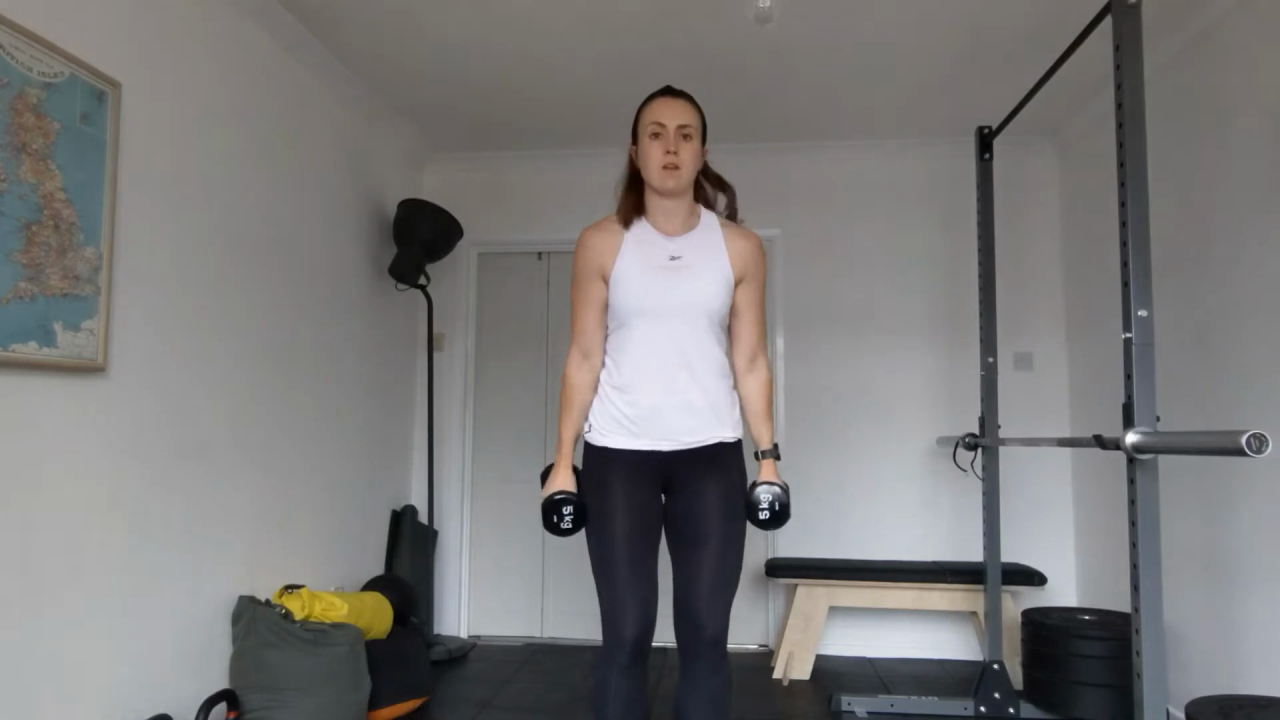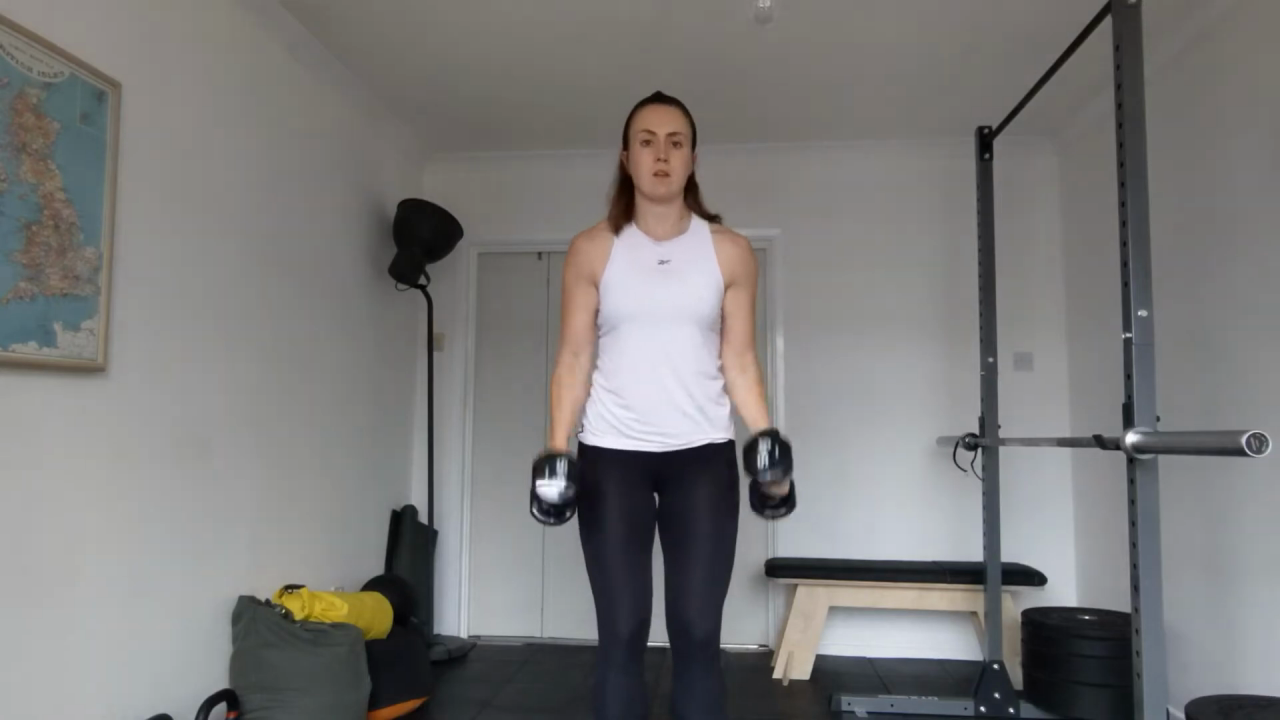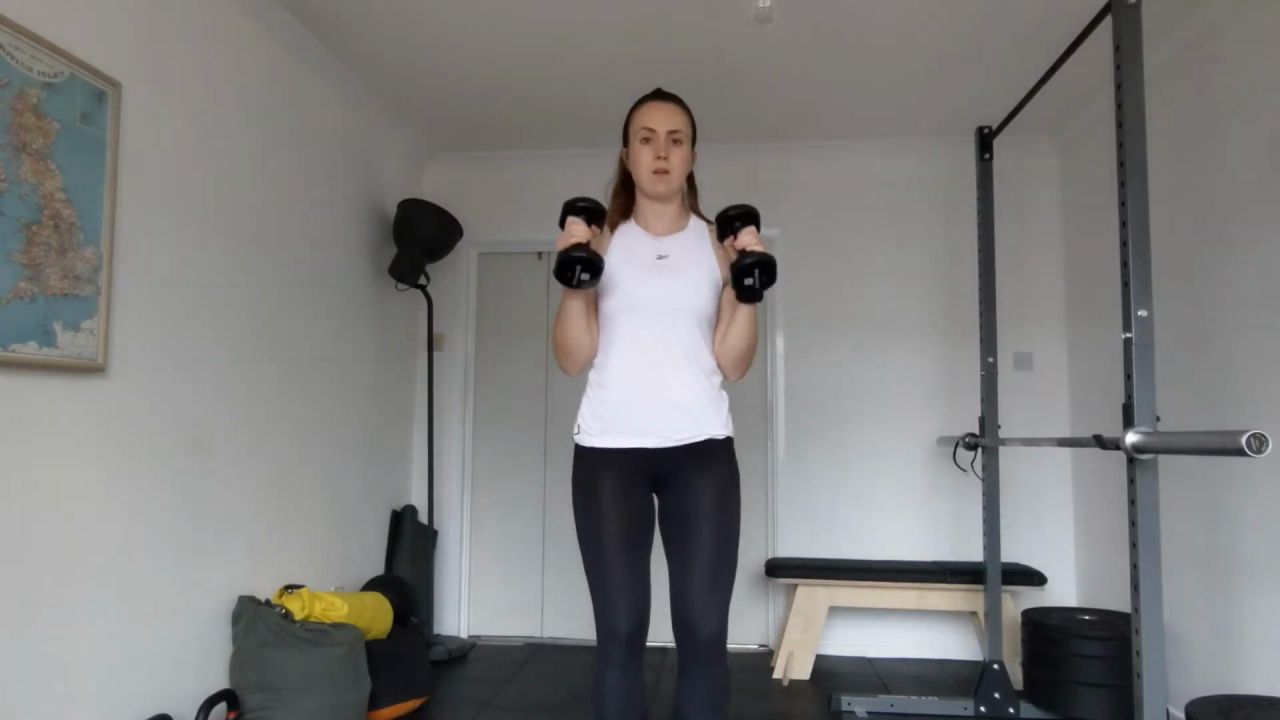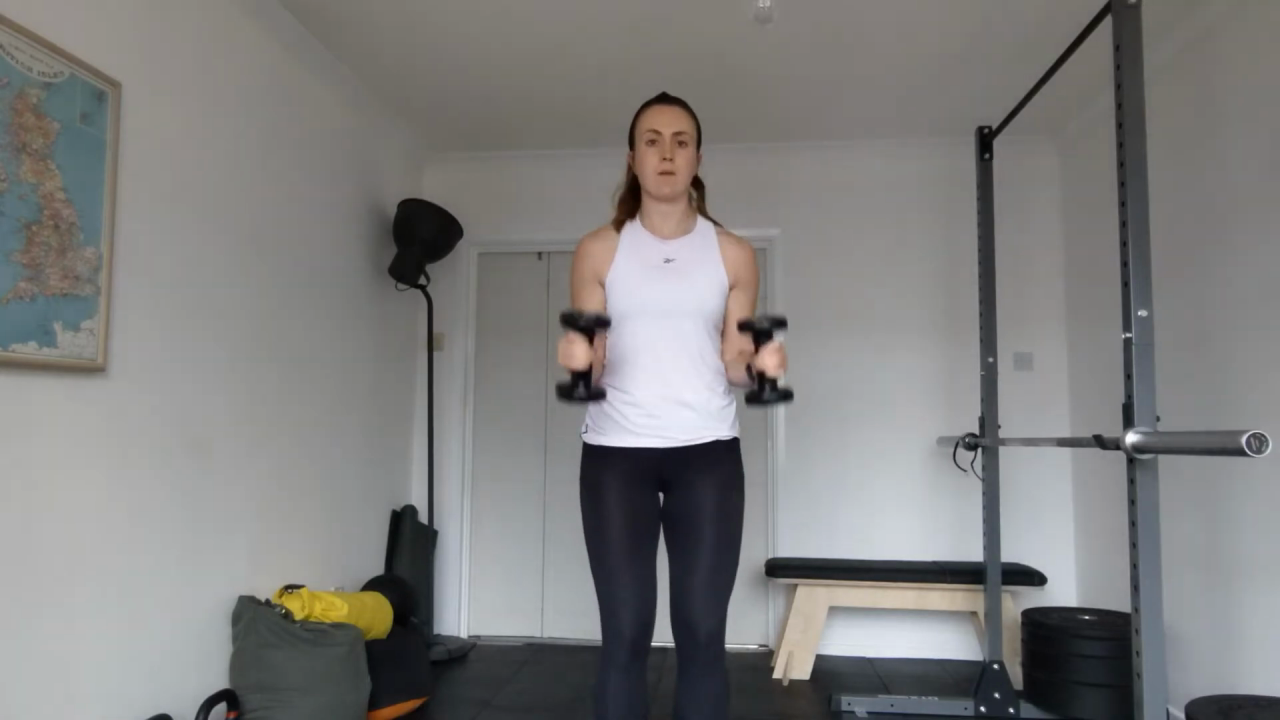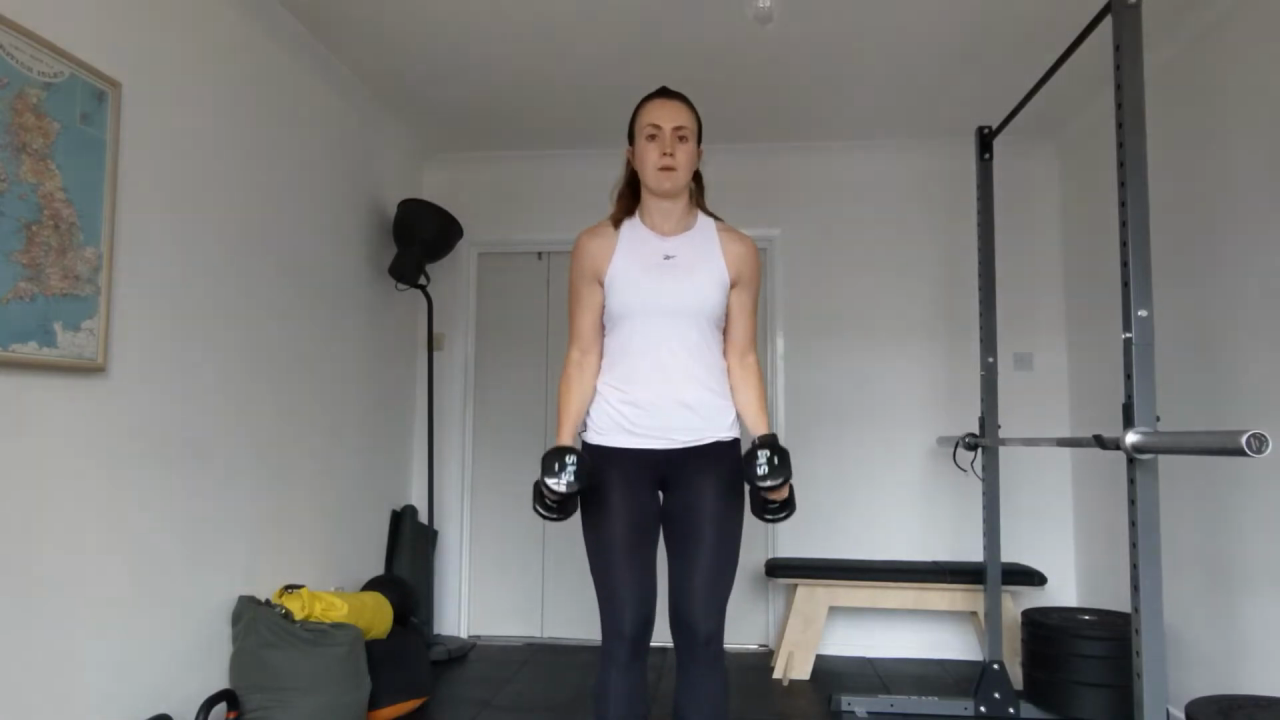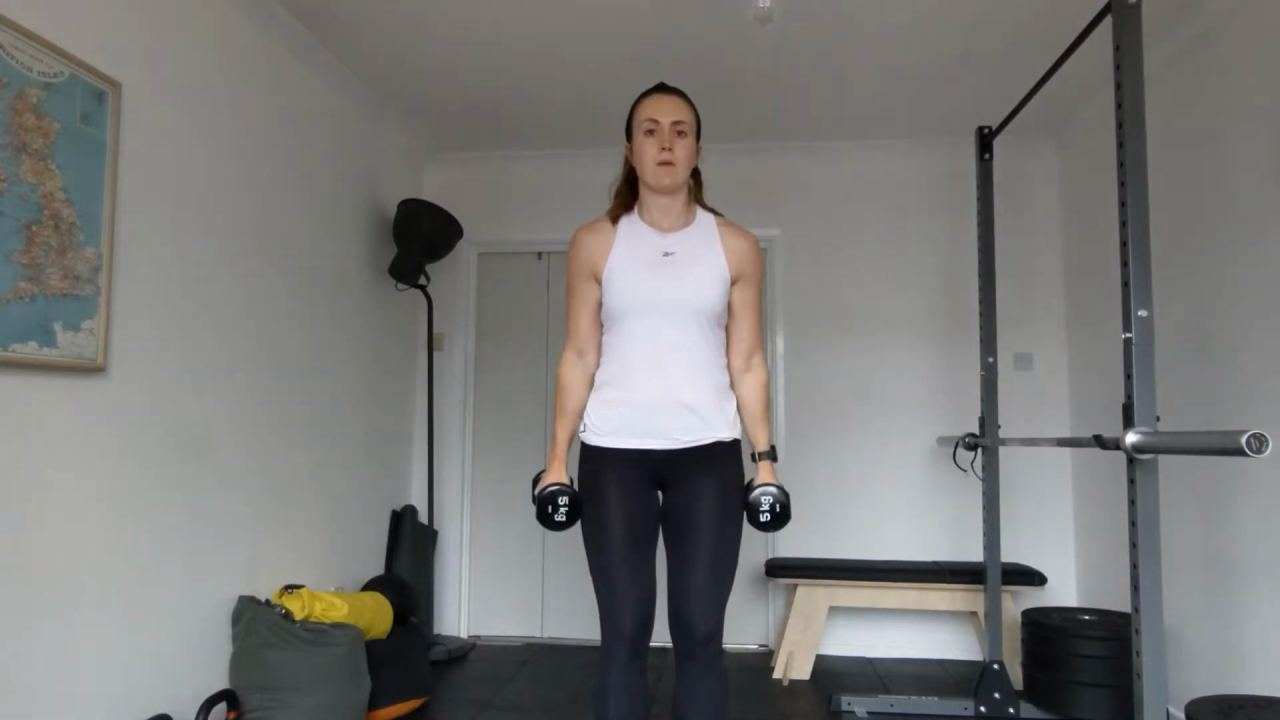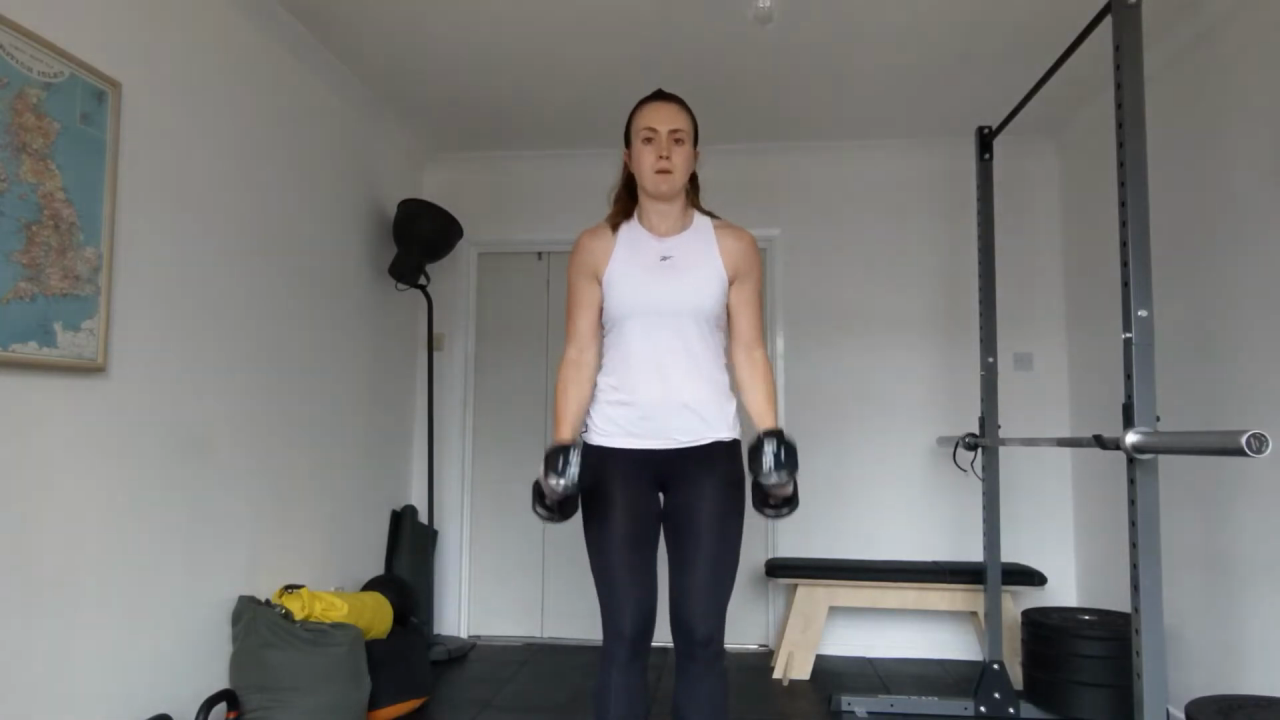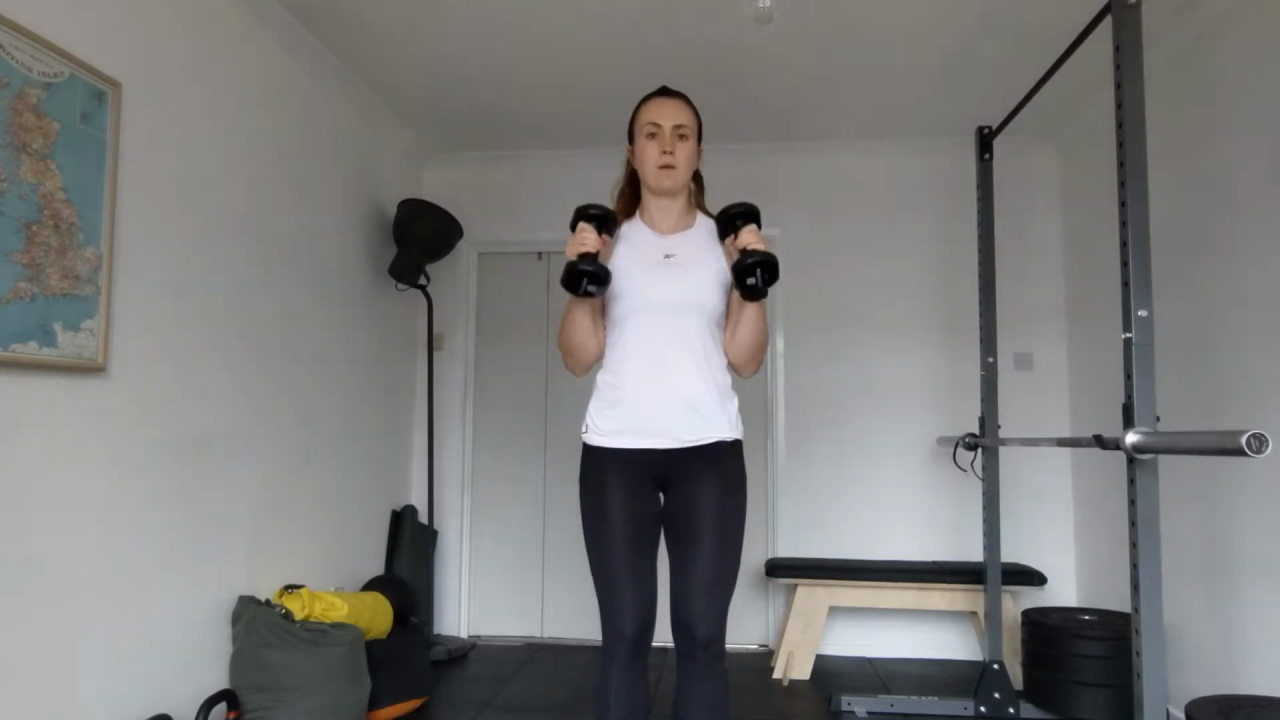
dt=0.4s
person 1, frame 1
left shoulder: (739, 246)
right shoulder: (600, 244)
left elbow: (750, 361)
right elbow: (583, 358)
left wrist: (768, 455)
right wrist: (562, 459)
left hip: (711, 457)
right hip: (618, 455)
left knee: (704, 633)
right knee: (626, 636)
person 1, frame 2
left shoulder: (729, 251)
right shoulder: (592, 250)
left elbow: (739, 359)
right elbow: (573, 356)
left wrist: (763, 442)
right wrist: (557, 446)
left hip: (703, 455)
right hip: (613, 455)
left knee: (698, 633)
right knee: (622, 632)
person 1, frame 3
left shoulder: (722, 246)
right shoulder: (595, 241)
left elbow: (732, 363)
right elbow: (573, 358)
right wrist: (574, 278)
left hip: (701, 451)
right hip: (608, 452)
left knee: (703, 631)
right knee: (620, 633)
person 1, frame 4
left shoulder: (732, 253)
right shoulder: (599, 250)
left elbow: (733, 357)
right elbow: (586, 353)
left wrist: (759, 365)
right wrist: (575, 360)
left hip: (707, 453)
right hip: (616, 452)
left knee: (702, 632)
right knee: (625, 633)
person 1, frame 5
left shoulder: (733, 250)
right shoulder: (597, 247)
left elbow: (741, 359)
right elbow: (582, 357)
left wrist: (765, 446)
right wrist: (563, 445)
left hip: (707, 455)
right hip: (616, 454)
left knee: (701, 632)
right knee: (625, 633)
person 1, frame 6
left shoulder: (735, 246)
right shoulder: (595, 243)
left elbow: (747, 361)
right elbow: (579, 357)
left wrist: (765, 457)
right wrist: (556, 456)
left hip: (707, 455)
right hip: (615, 454)
left knee: (699, 634)
right knee: (624, 634)
person 1, frame 7
left shoulder: (733, 247)
right shoulder: (596, 247)
left elbow: (749, 353)
right elbow: (578, 355)
left wrist: (769, 439)
right wrist: (564, 444)
left hip: (708, 453)
right hip: (618, 452)
left knee: (701, 633)
right knee: (626, 633)
person 1, frame 8
left shoulder: (730, 241)
right shoulder: (600, 238)
left elbow: (744, 361)
right elbow: (579, 358)
left hip: (708, 452)
right hip: (616, 452)
left knee: (702, 634)
right knee: (626, 634)
